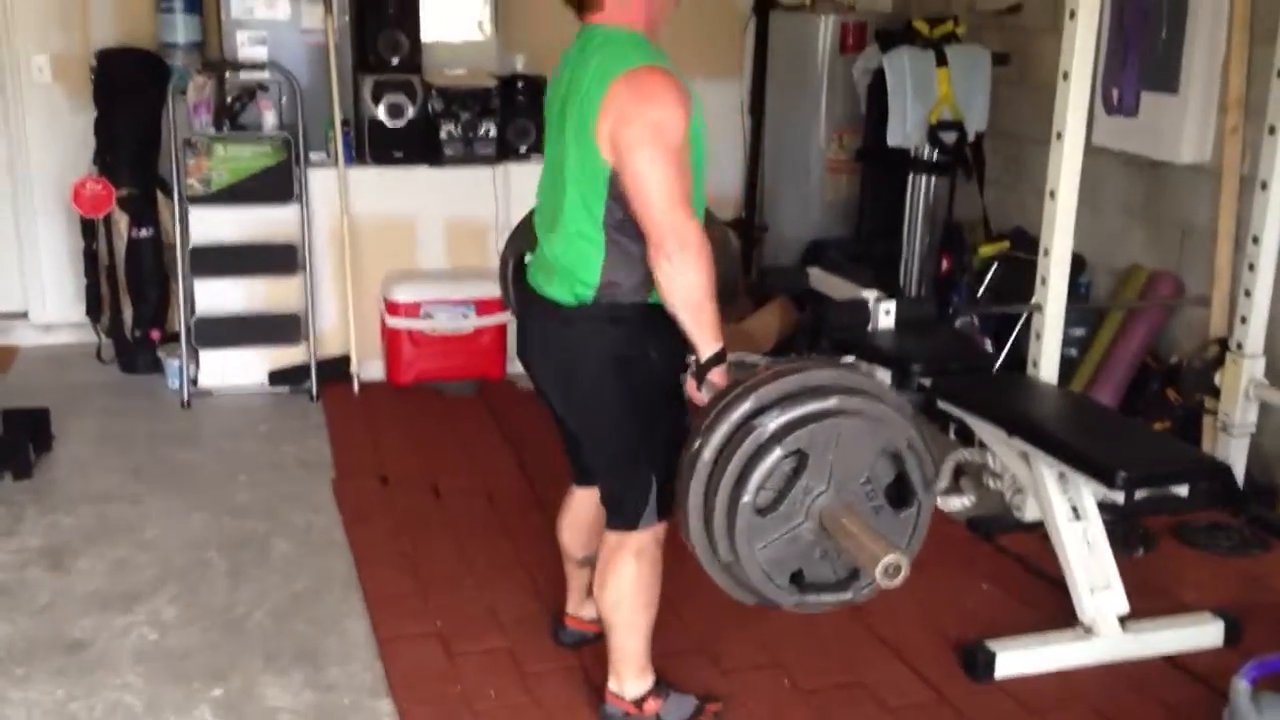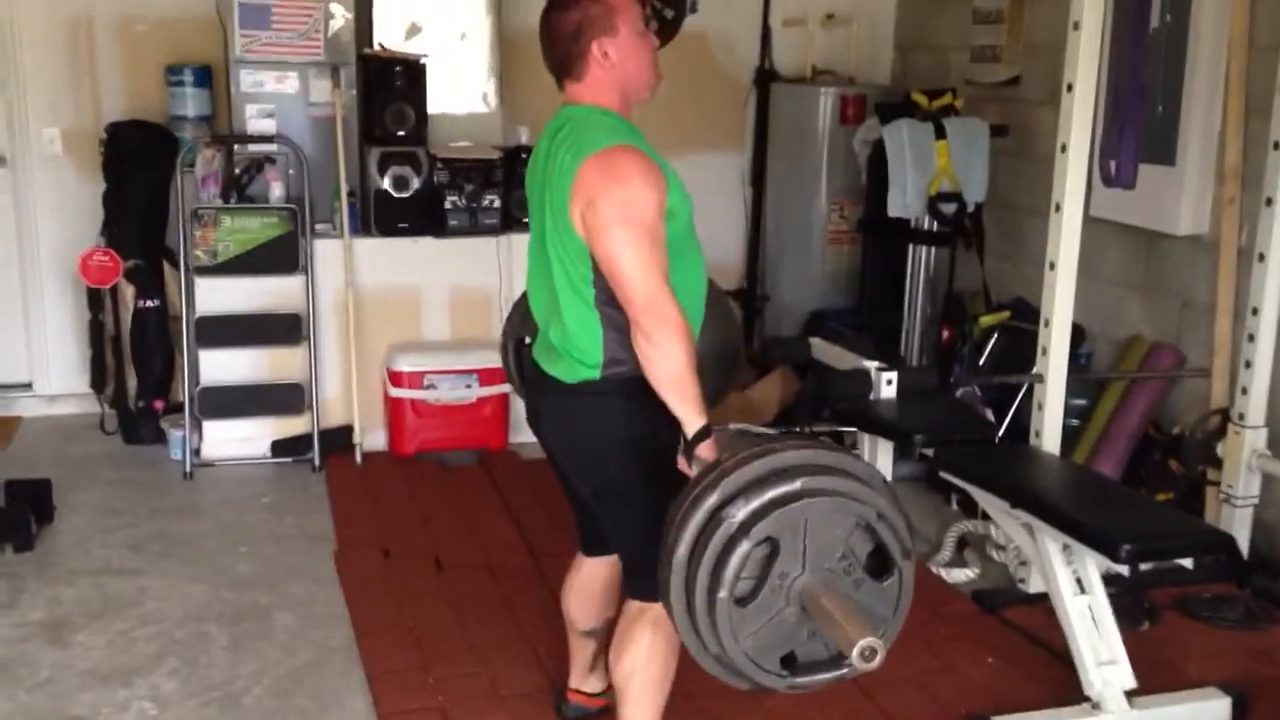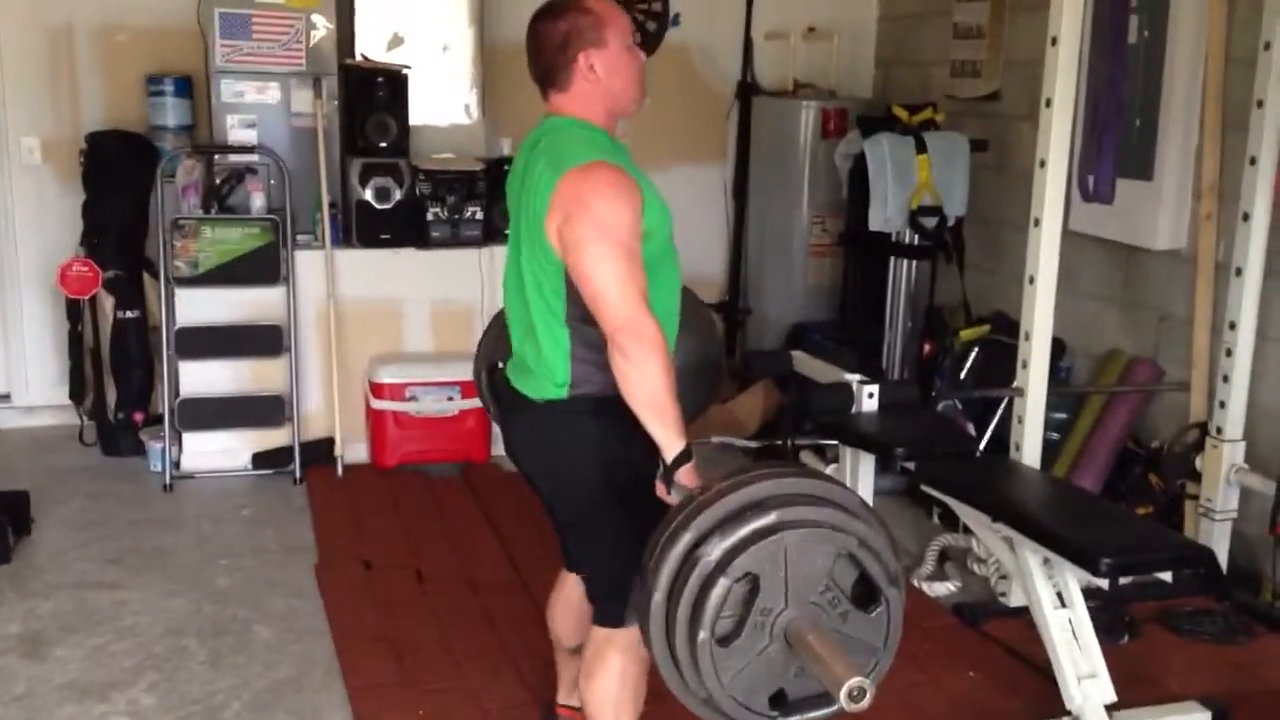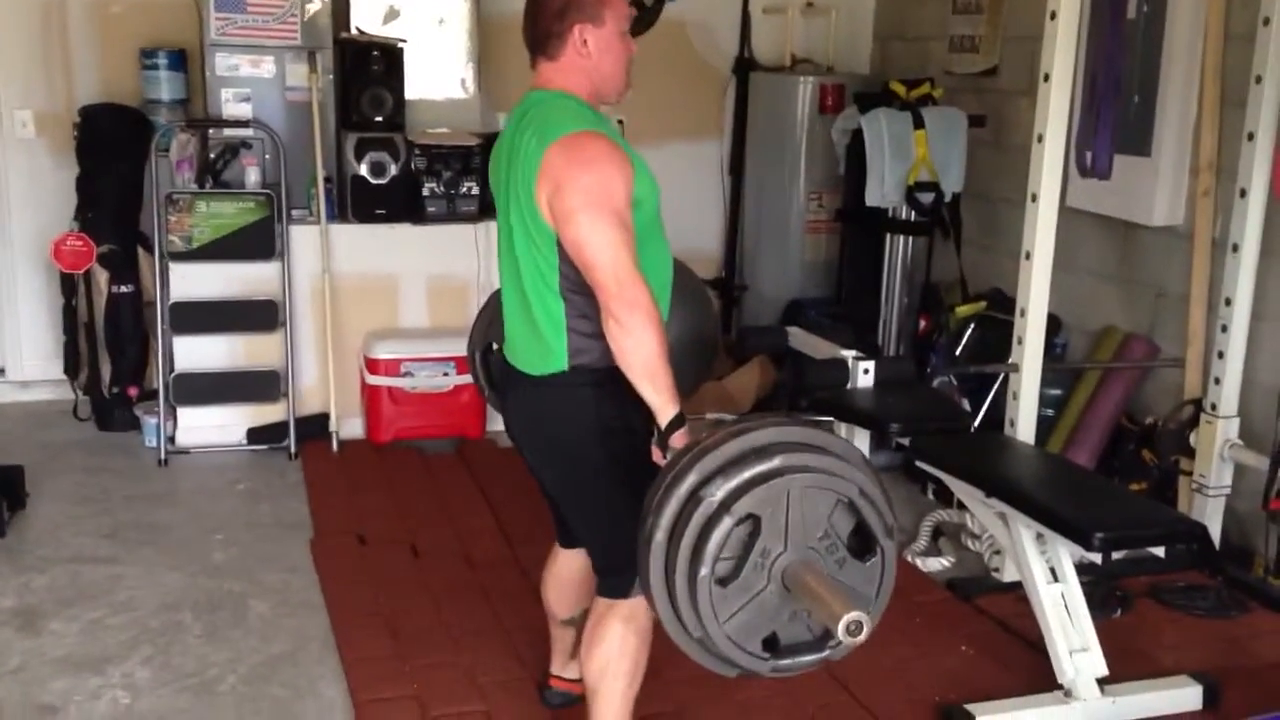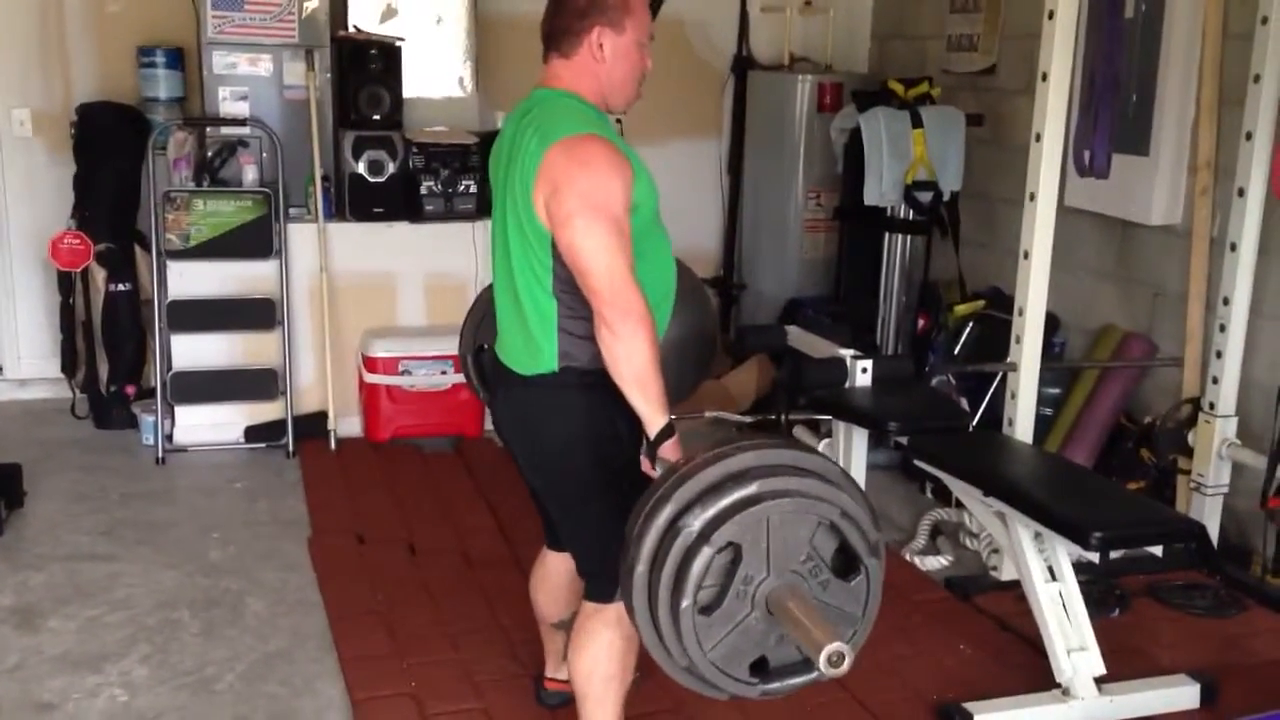
dt=0.5s
person 1, frame 1
left shoulder: (583, 62)
right shoulder: (644, 86)
right elbow: (671, 233)
right wrist: (709, 354)
left hip: (555, 311)
right hip: (608, 331)
left knee: (598, 478)
right knee: (642, 515)
left ankle: (580, 611)
person 1, frame 2
left shoulder: (561, 139)
right shoulder: (618, 164)
right elbow: (651, 313)
right wrist: (698, 430)
left hip: (563, 387)
right hip: (615, 406)
left knee: (602, 548)
right knee: (663, 589)
person 1, frame 3
left shoulder: (544, 150)
right shoulder: (596, 179)
right elbow: (628, 332)
right wrist: (677, 455)
left hip: (544, 405)
right hip: (586, 425)
left knee: (588, 567)
right knee: (630, 609)
person 1, frame 4
left shoulder: (527, 126)
right shoulder: (584, 148)
right elbow: (622, 297)
right wrist: (670, 419)
left hip: (538, 382)
right hip: (583, 398)
left knee: (579, 538)
right knee: (637, 579)
person 1, frame 5
left shoulder: (530, 121)
right shoulder: (586, 153)
right elbow: (616, 306)
right wrist: (661, 430)
left hip: (532, 381)
right hip: (575, 400)
left knee: (569, 543)
right knee: (620, 584)
